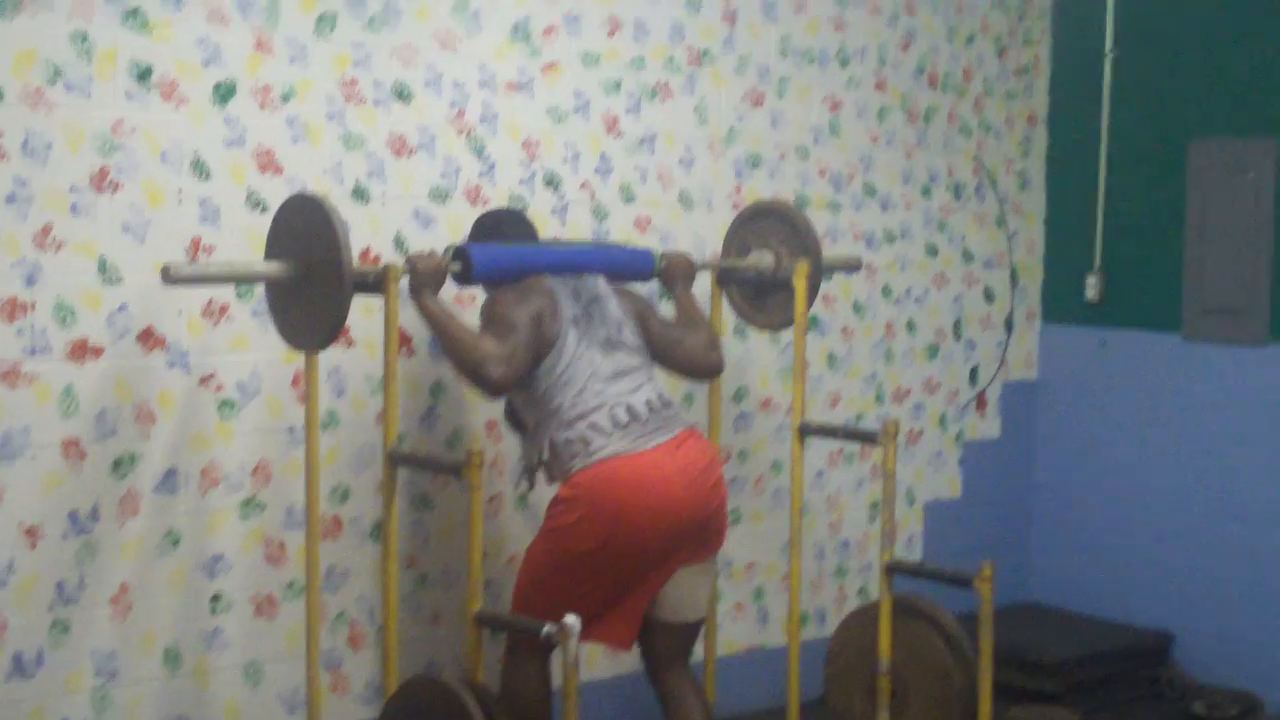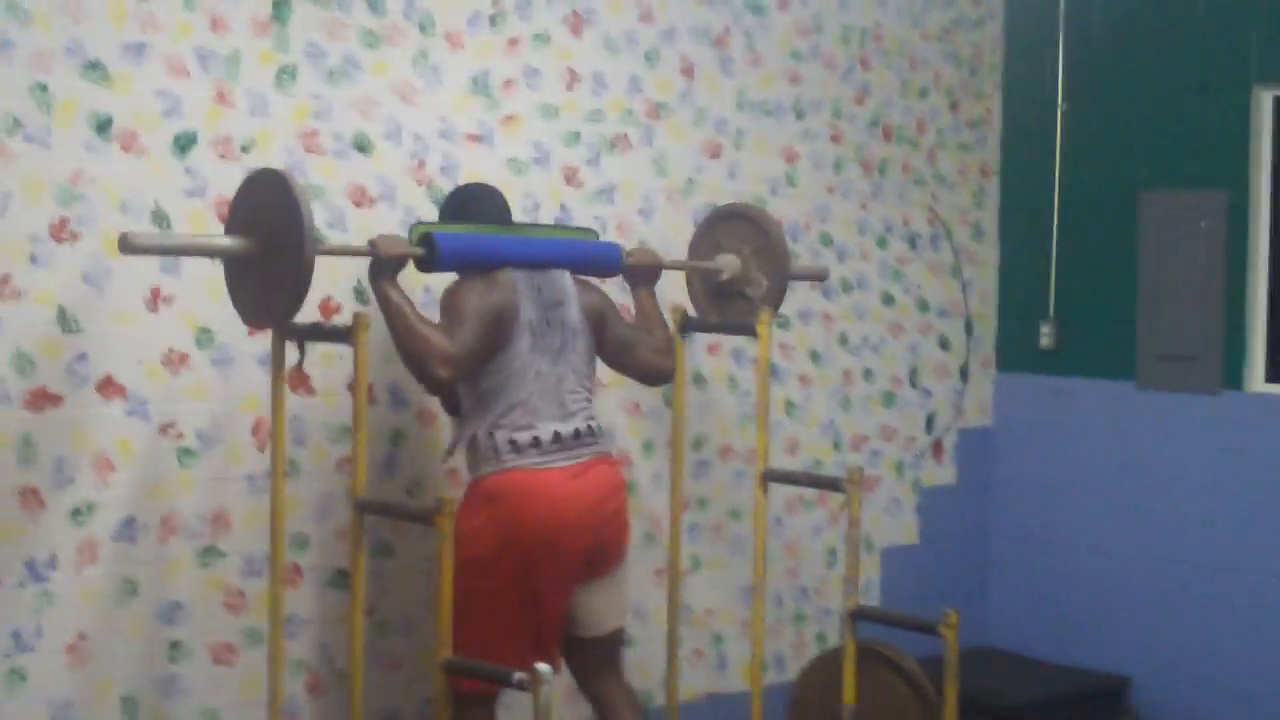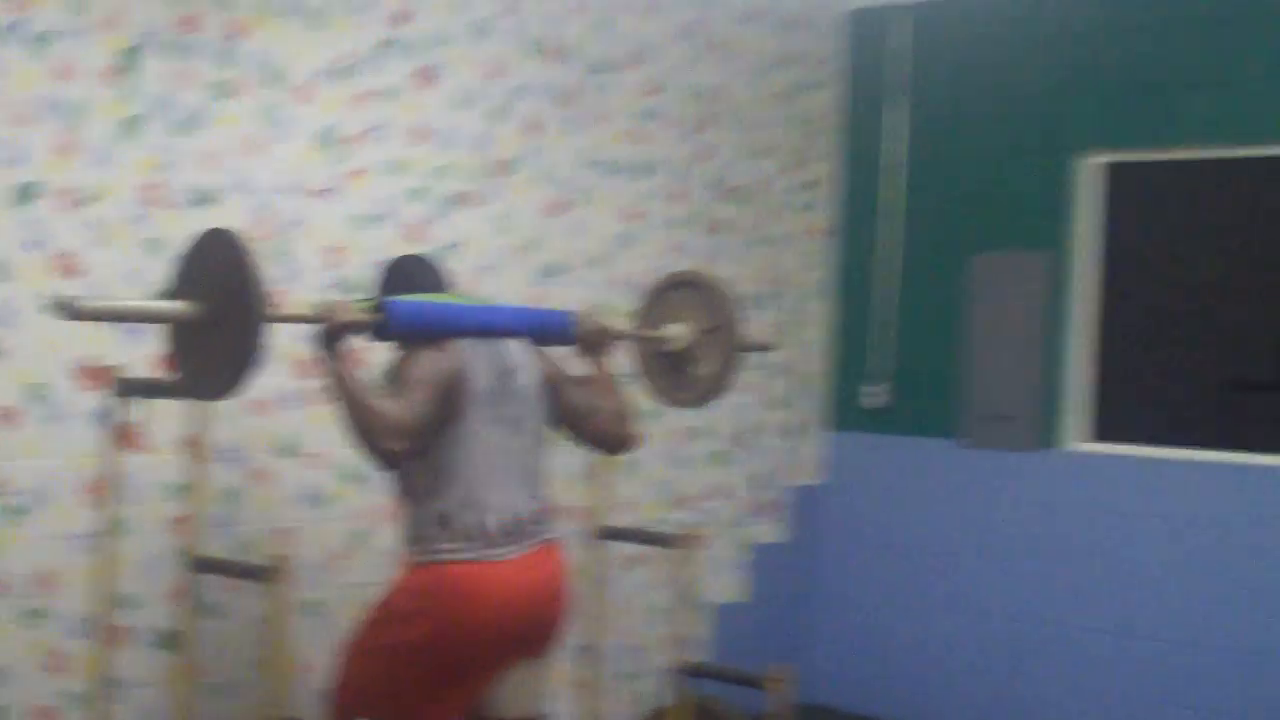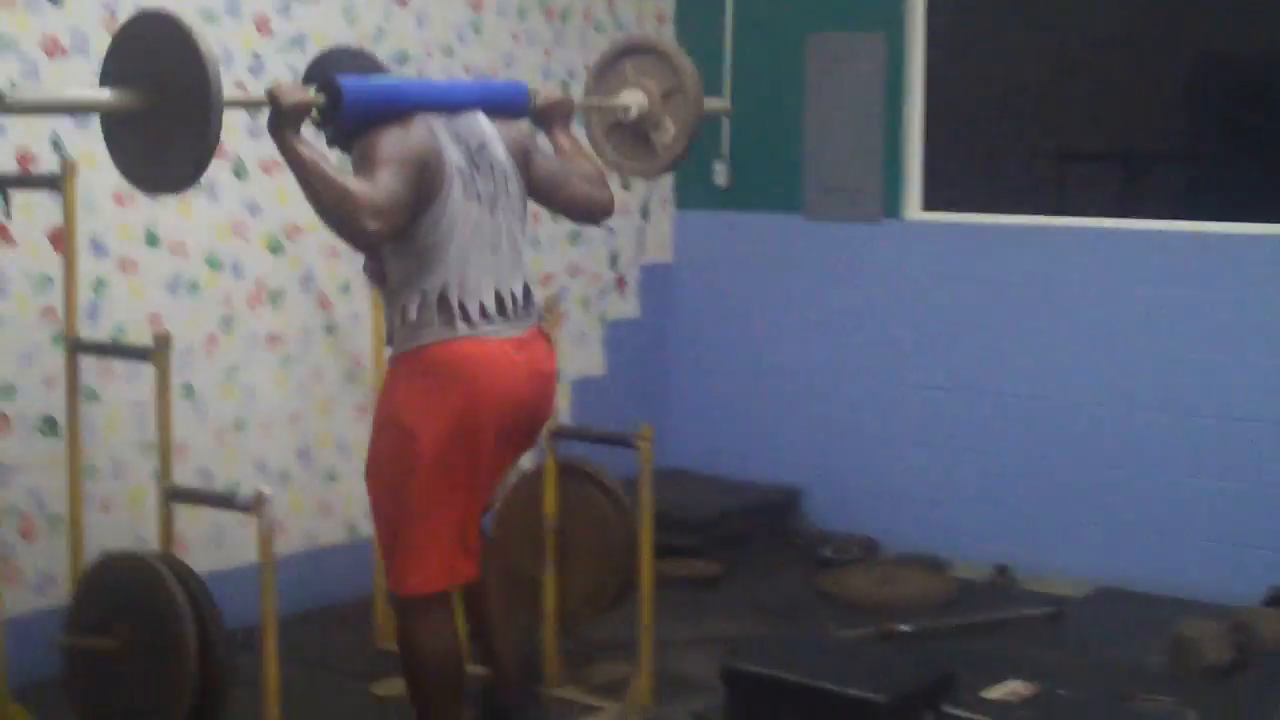
dt=0.7s
person 1, frame 1
left shoulder: (516, 301)
right shoulder: (614, 295)
left elbow: (496, 370)
right elbow: (707, 359)
left wrist: (426, 295)
right wrist: (680, 287)
left hip: (616, 489)
right hip: (698, 474)
left knee: (528, 637)
right knee: (670, 660)
person 1, frame 2
left shoulder: (478, 291)
right shoulder: (580, 291)
left elbow: (443, 367)
right elbow: (659, 364)
left wrist: (386, 283)
right wrist: (642, 286)
left hip: (517, 498)
right hip: (598, 488)
right knee: (604, 675)
person 1, frame 3
left shoulder: (427, 361)
right shoulder: (530, 360)
left elbow: (394, 439)
right elbow: (616, 433)
left wrist: (335, 353)
right wrist: (595, 357)
left hip: (458, 583)
right hip: (537, 577)
person 1, frame 4
left shoulder: (392, 141)
right shoulder: (500, 130)
left elbow: (369, 221)
right elbow: (596, 200)
left wrist: (289, 138)
right wrist: (559, 128)
left hip: (449, 371)
right hip: (528, 361)
left knee: (419, 585)
right knee: (459, 542)
